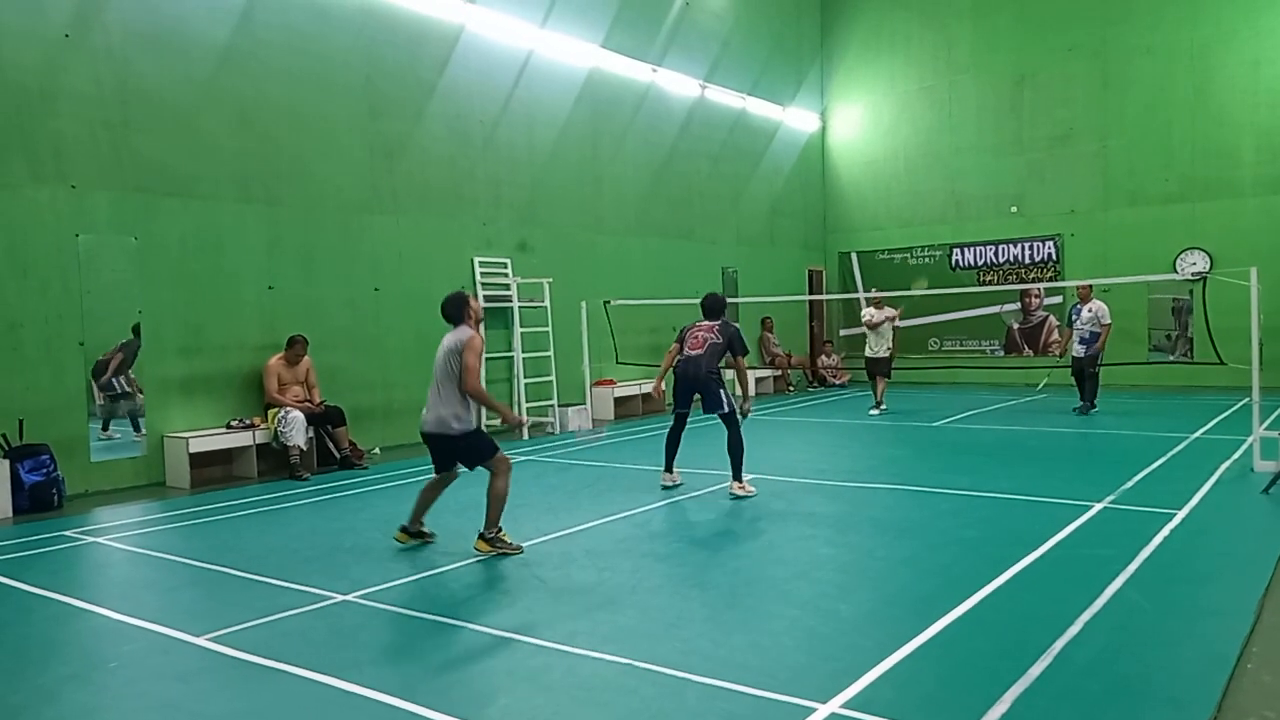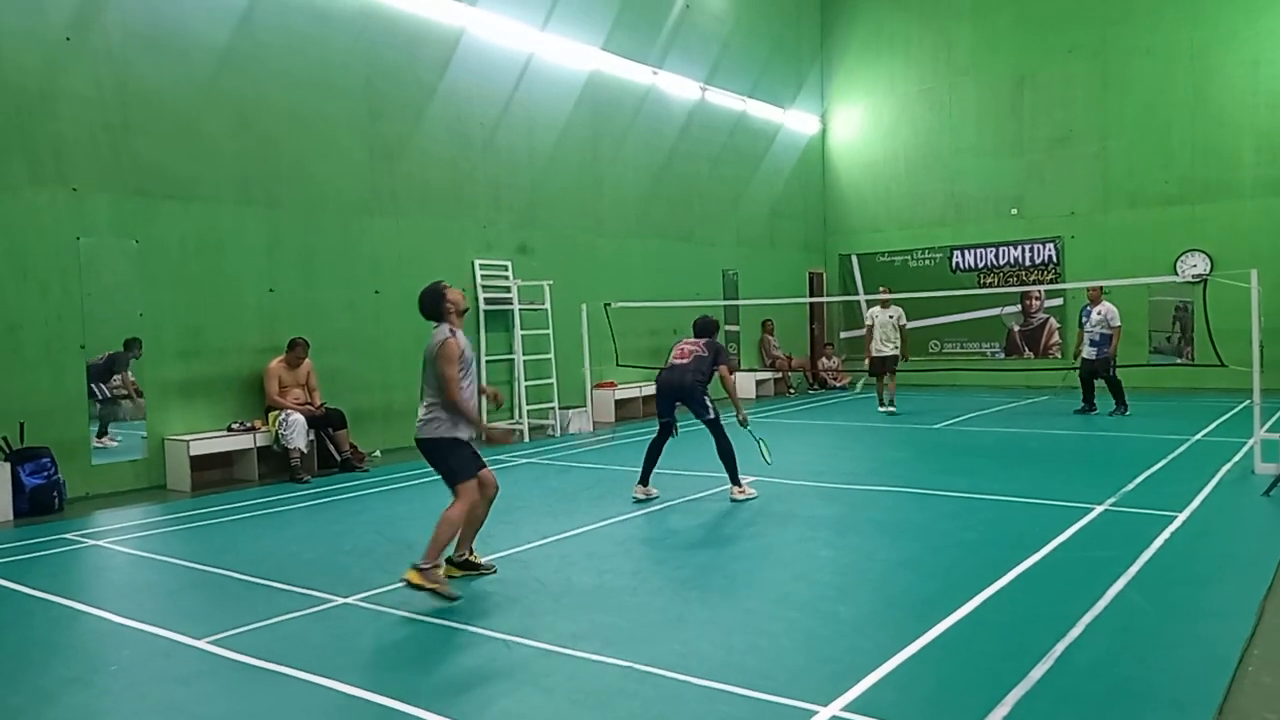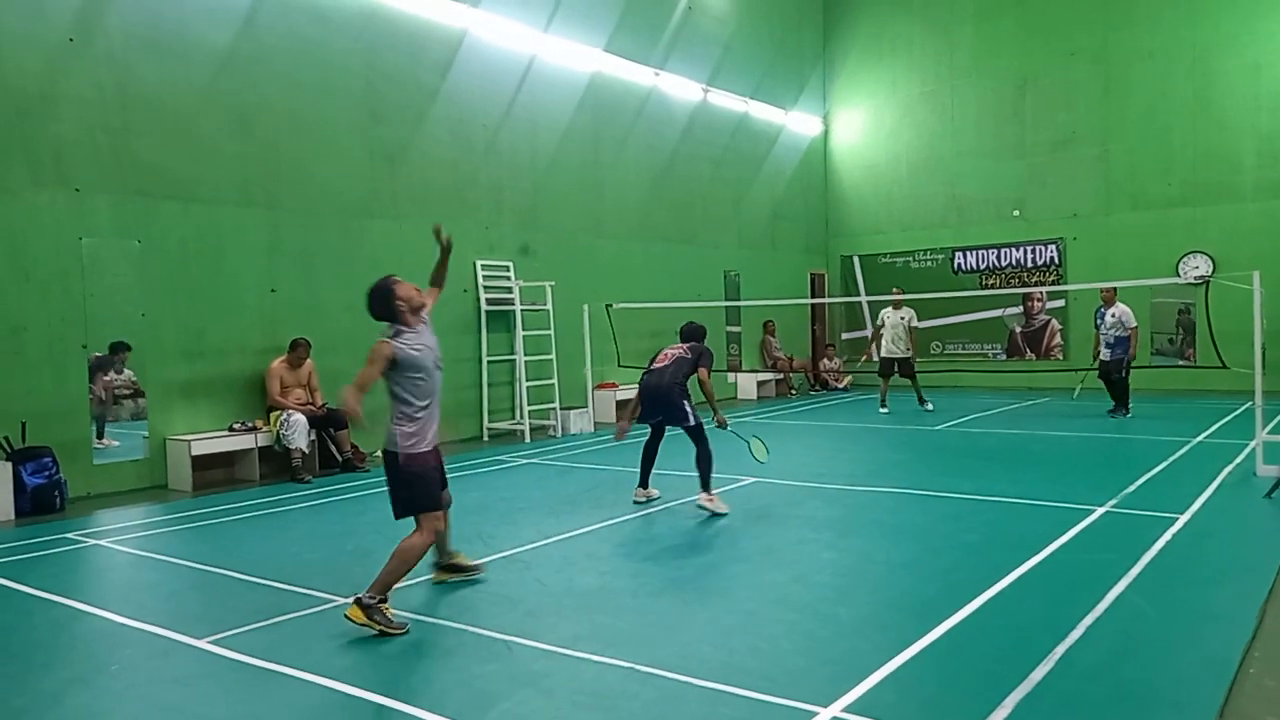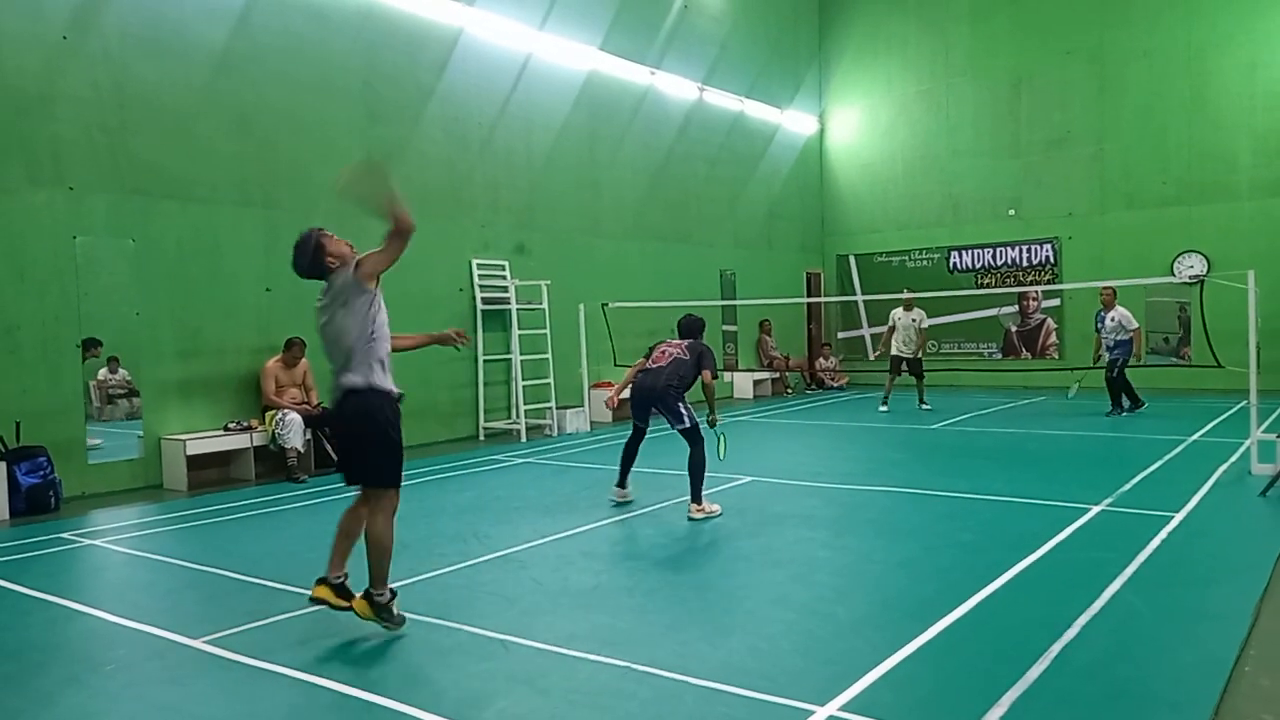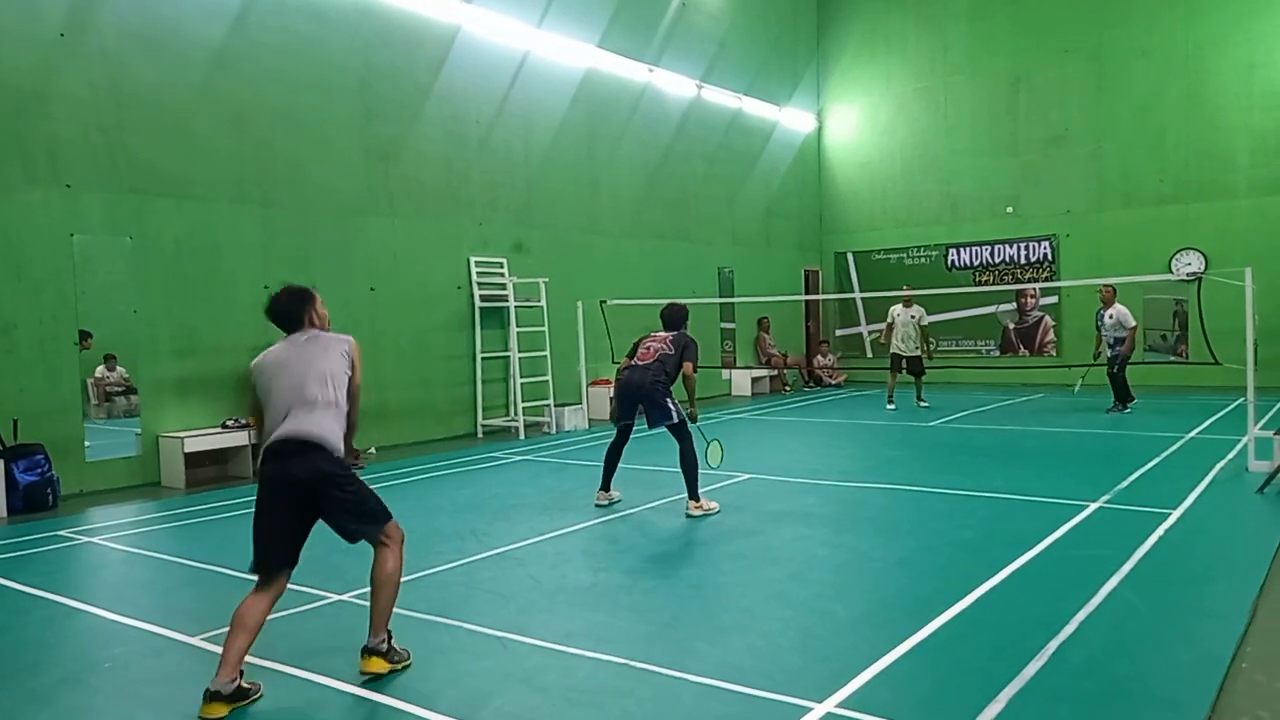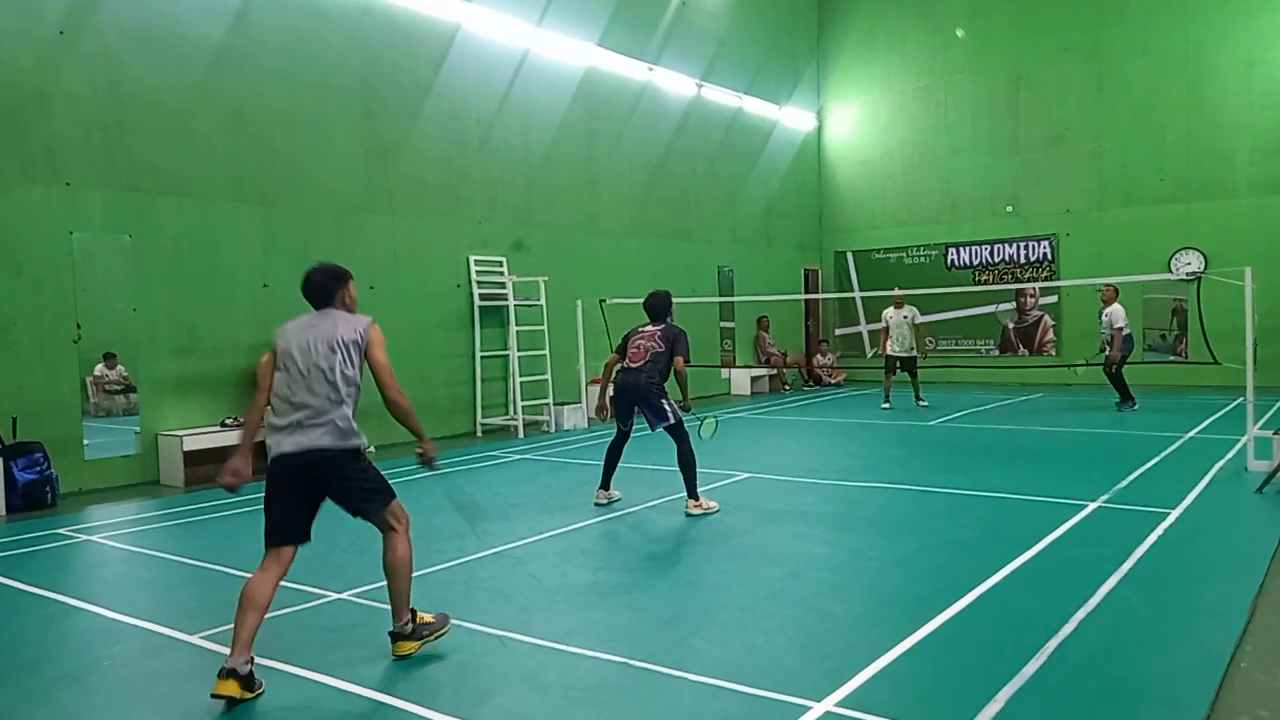
dt=0.3s
person 1, frame 1
left shoulder: (451, 338)
right shoulder: (472, 338)
right elbow: (470, 388)
right wrist: (504, 414)
left hip: (432, 426)
right hip: (453, 427)
left knee: (447, 474)
right knee: (501, 466)
left ankle: (411, 527)
right ankle: (491, 537)
person 1, frame 2
left shoulder: (450, 335)
right shoulder: (449, 340)
right elbow: (451, 397)
left wrist: (482, 389)
right wrist: (486, 429)
left hip: (450, 432)
right hip: (442, 435)
left knee: (488, 486)
right knee: (467, 497)
left ankle: (460, 557)
right ankle: (425, 569)
person 1, frame 3
left shoulder: (422, 324)
right shoulder: (388, 345)
left elbow: (434, 286)
right elbow: (356, 388)
left wrist: (444, 252)
right wrist: (349, 406)
left hip: (424, 444)
right hip: (407, 450)
left knee: (441, 506)
right knee: (431, 527)
left ankle: (446, 561)
right ankle: (368, 602)
person 1, frame 4
left shoulder: (330, 304)
right shoulder: (354, 278)
left elbow: (381, 342)
right elbow: (401, 231)
left wrist: (436, 338)
left hip: (351, 404)
right hip: (370, 400)
left knee: (369, 496)
right knee: (382, 501)
left ankle: (332, 580)
right ankle: (378, 596)
person 1, frame 5
left shoulder: (262, 363)
right shoulder: (344, 346)
right elbow: (350, 415)
left hip: (275, 469)
right hip: (322, 460)
left knee: (268, 587)
right knee: (391, 539)
right ankle: (378, 648)
person 1, frame 6
left shoulder: (285, 335)
right shoulder: (363, 328)
left elbow: (261, 399)
right elbow: (391, 394)
left wrist: (243, 455)
right wrist: (423, 439)
left hip: (285, 457)
right hip: (337, 449)
left knee: (274, 562)
right knee: (396, 523)
left ankle: (237, 668)
right ankle: (404, 628)
person 2, frame 1
left shoulder: (690, 327)
right shoulder: (730, 329)
left elbow: (672, 352)
right elbow: (740, 365)
left wrist: (659, 380)
right wrist: (746, 399)
left hip: (682, 373)
right hip: (707, 374)
left knee: (679, 422)
right knee: (733, 425)
left ankle: (668, 474)
right ankle: (737, 483)
person 2, frame 2
left shoulder: (679, 344)
right shoulder: (716, 347)
right elbow: (724, 375)
left wrist: (669, 415)
right wrist: (739, 410)
left hip: (664, 381)
right hip: (691, 383)
left knee: (663, 433)
right knee: (718, 433)
left ankle: (642, 486)
right ankle: (737, 487)
person 2, frame 3
left shoulder: (665, 351)
right shoulder: (702, 350)
right elbow: (703, 377)
left wrist: (627, 419)
right wrist: (717, 412)
left hip: (648, 387)
right hip: (671, 388)
left knee: (656, 434)
right knee: (701, 441)
left ankle: (643, 489)
right ankle: (706, 495)
person 2, frame 4
left shoulder: (661, 345)
right shoulder: (702, 349)
left elbow: (637, 367)
right elbow: (707, 380)
left wrist: (616, 392)
right wrist: (712, 412)
left hip: (640, 386)
right hip: (666, 390)
left knee: (637, 435)
right knee: (696, 442)
left ankle: (621, 489)
right ankle: (697, 504)
person 2, frame 5
left shoulder: (645, 338)
right shoulder: (686, 341)
left elbow: (622, 368)
right elbow: (688, 372)
left wrist: (615, 403)
right wrist: (692, 405)
left hip: (627, 383)
right hip: (653, 386)
left knee: (621, 437)
right knee: (685, 439)
left ankle: (604, 492)
right ankle: (695, 502)
person 2, frame 6
left shoulder: (634, 332)
right shoulder: (675, 332)
left elbow: (610, 363)
right elbow: (679, 367)
left wrist: (601, 398)
right wrist: (685, 398)
left hip: (622, 385)
right hip: (648, 387)
left knee: (621, 436)
right knee: (681, 438)
left ankle: (603, 490)
right ankle: (694, 500)
